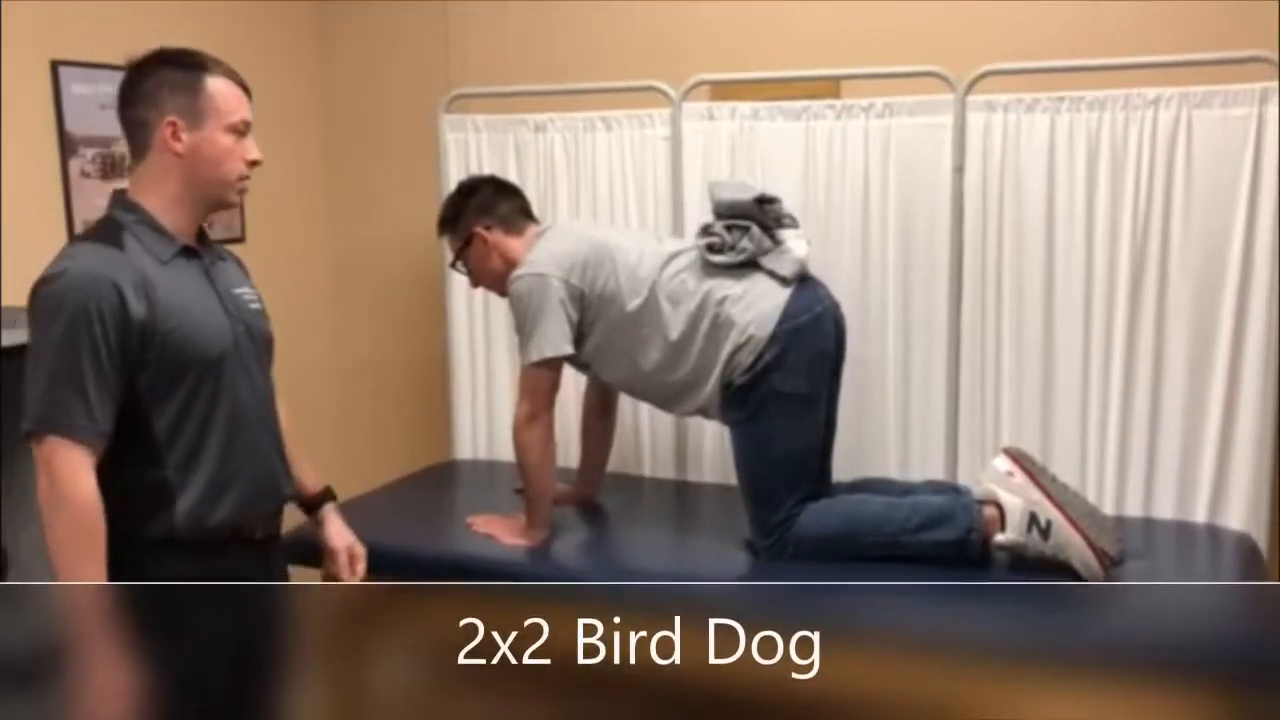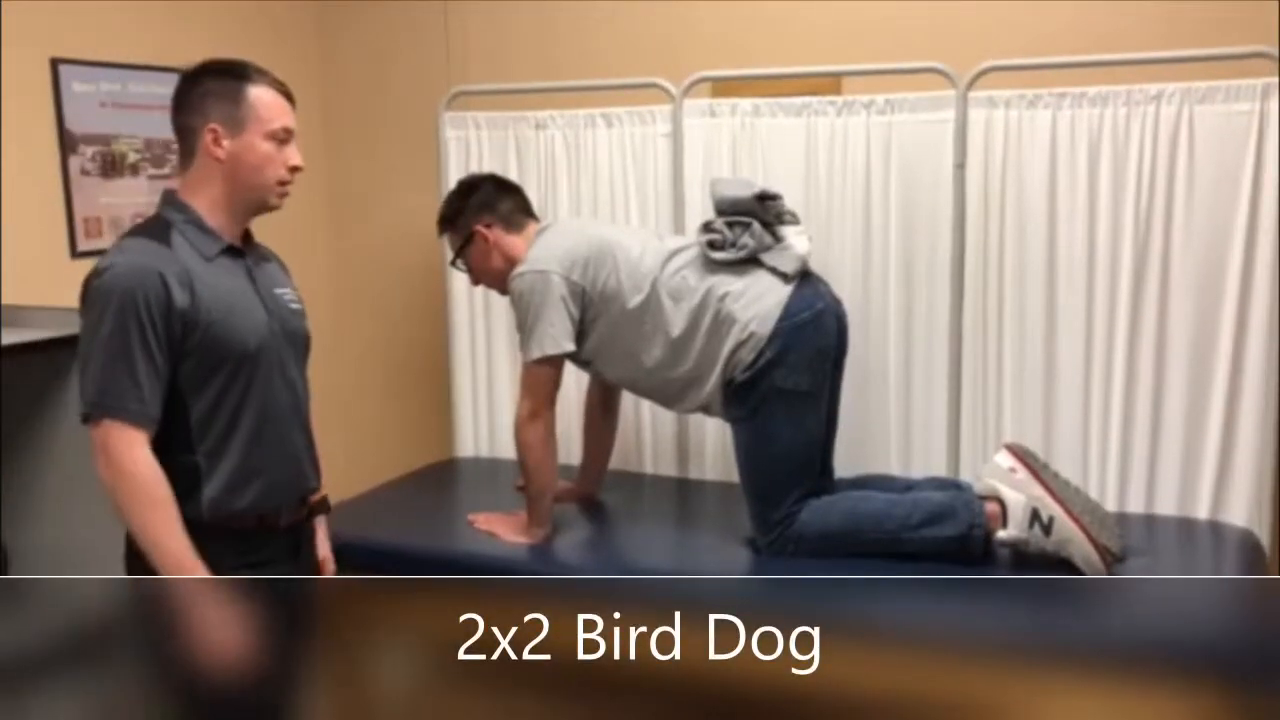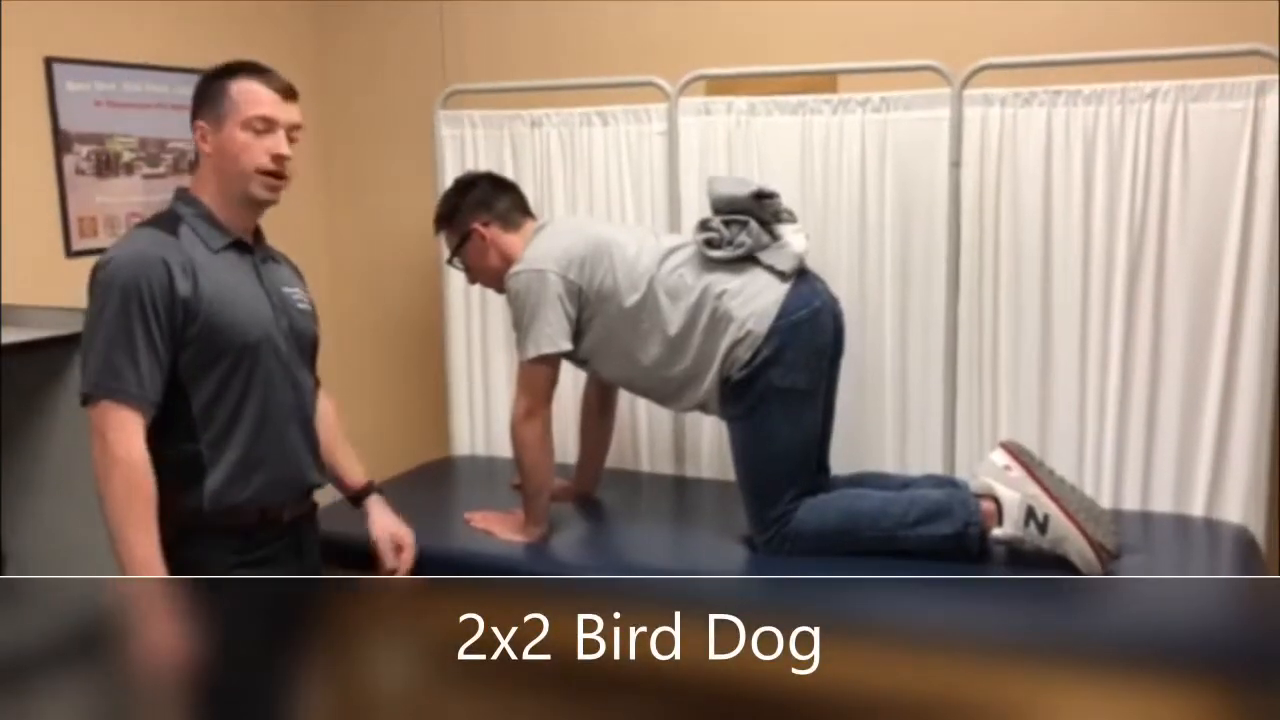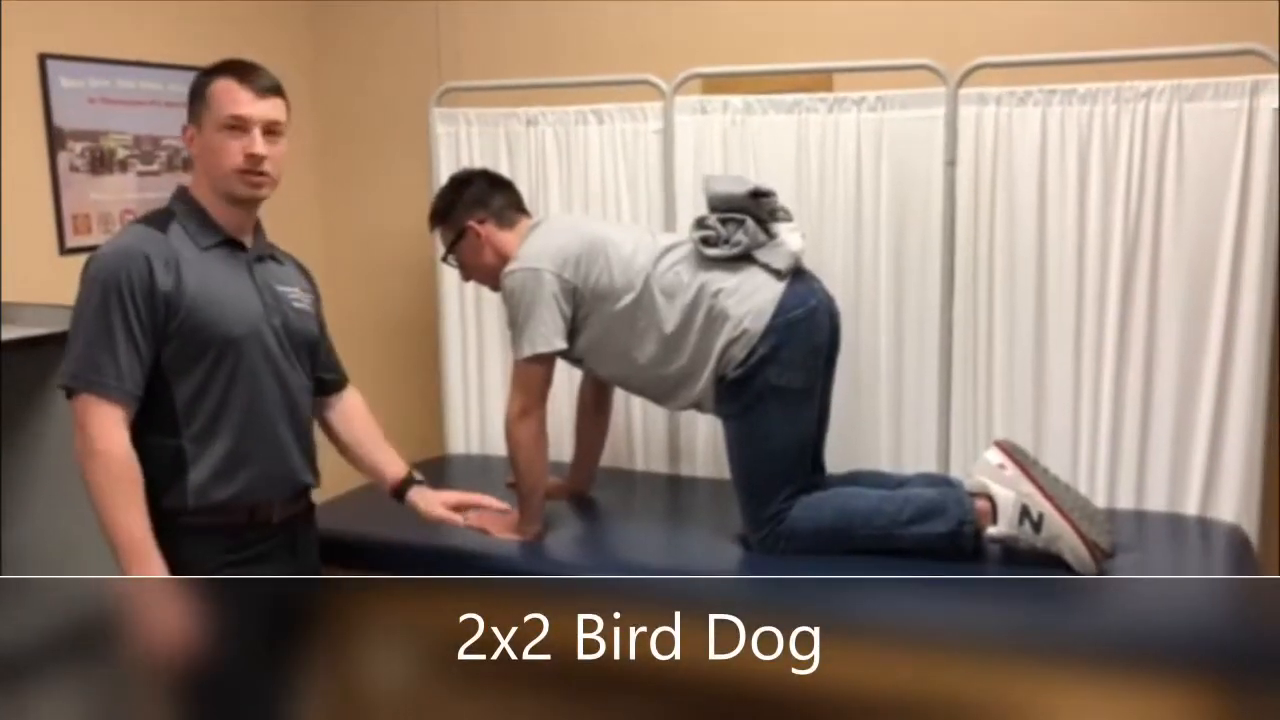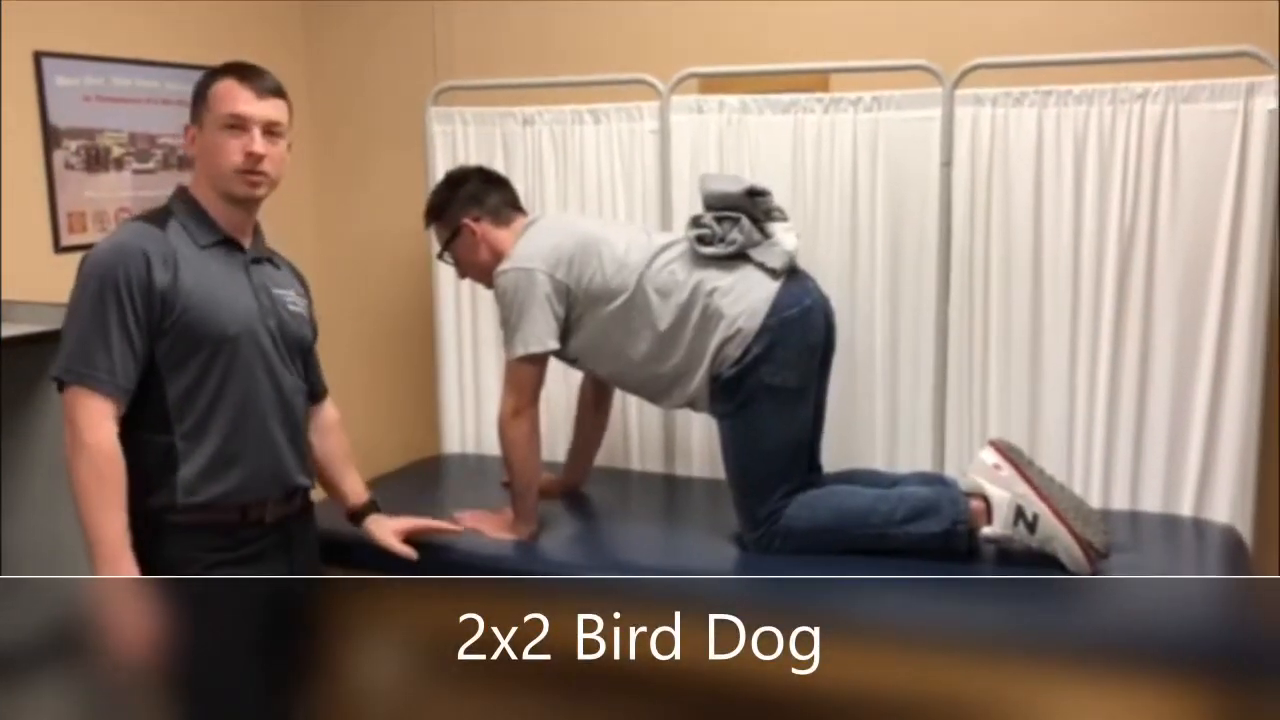
dt=0.4s
person 1, frame 1
left shoulder: (537, 276)
right shoulder: (572, 253)
left elbow: (533, 416)
right elbow: (603, 386)
left wrist: (533, 524)
right wrist: (582, 488)
left hip: (770, 343)
right hip: (798, 314)
left knee: (783, 535)
right knee: (800, 505)
left ankle: (995, 520)
right ankle: (989, 496)
person 1, frame 2
left shoulder: (539, 274)
right shoulder: (573, 251)
left elbow: (535, 414)
right elbow: (605, 387)
left wrist: (535, 522)
right wrist: (584, 485)
left hip: (771, 340)
right hip: (800, 312)
left knee: (785, 530)
right knee: (802, 500)
left ankle: (996, 517)
right ankle: (988, 493)
person 1, frame 3
left shoulder: (536, 273)
right shoulder: (570, 249)
left elbow: (531, 412)
right elbow: (602, 384)
left wrist: (532, 520)
right wrist: (580, 484)
left hip: (769, 337)
right hip: (797, 309)
left knee: (782, 528)
right knee: (798, 496)
left ankle: (993, 513)
right ankle: (987, 489)
person 1, frame 4
left shoulder: (530, 271)
right shoulder: (565, 247)
left elbow: (525, 412)
right elbow: (598, 382)
left wrist: (528, 520)
right wrist: (576, 482)
left hip: (764, 337)
right hip: (793, 309)
left knee: (776, 526)
right knee: (794, 495)
left ankle: (986, 513)
right ankle: (979, 489)
person 1, frame 5
left shoulder: (523, 270)
right shoulder: (560, 245)
left elbow: (518, 410)
right elbow: (600, 378)
left wrist: (521, 519)
right wrist: (570, 478)
left hip: (758, 336)
right hip: (787, 307)
left knee: (772, 525)
right knee: (789, 493)
left ankle: (982, 512)
right ankle: (976, 489)
person 2, frame 1
left shoulder: (225, 268)
right shoulder: (93, 280)
right elbow: (66, 471)
left wrist: (321, 507)
right wrist: (96, 640)
left hip: (256, 563)
right hip: (173, 582)
person 2, frame 2
left shoulder: (268, 271)
right shoulder: (140, 274)
right elbow: (121, 451)
left wrist: (314, 519)
left hip: (284, 552)
right hip: (212, 562)
person 2, frame 3
left shoulder: (283, 273)
right shoulder: (148, 264)
right elbow: (118, 438)
left wrist: (368, 498)
left hip: (294, 544)
right hip: (210, 558)
person 2, frame 4
left shoulder: (290, 274)
right shoulder: (137, 261)
left elbow: (333, 395)
right elbow: (101, 429)
left wrist: (410, 487)
right wrist: (148, 578)
left hip: (292, 543)
right hip: (202, 558)
person 2, frame 5
left shoulder: (285, 278)
right shoulder: (134, 259)
right elbow: (91, 423)
left wrist: (365, 510)
right wrist: (118, 578)
left hip: (291, 543)
right hip: (196, 555)
